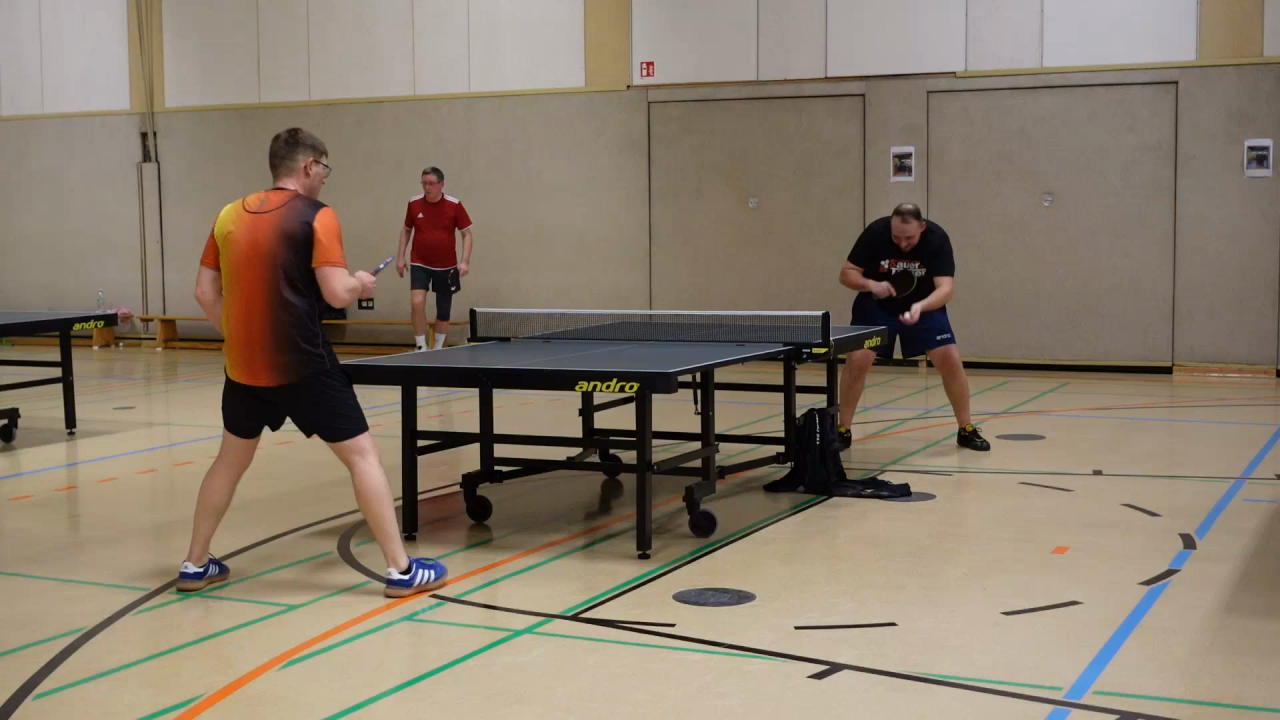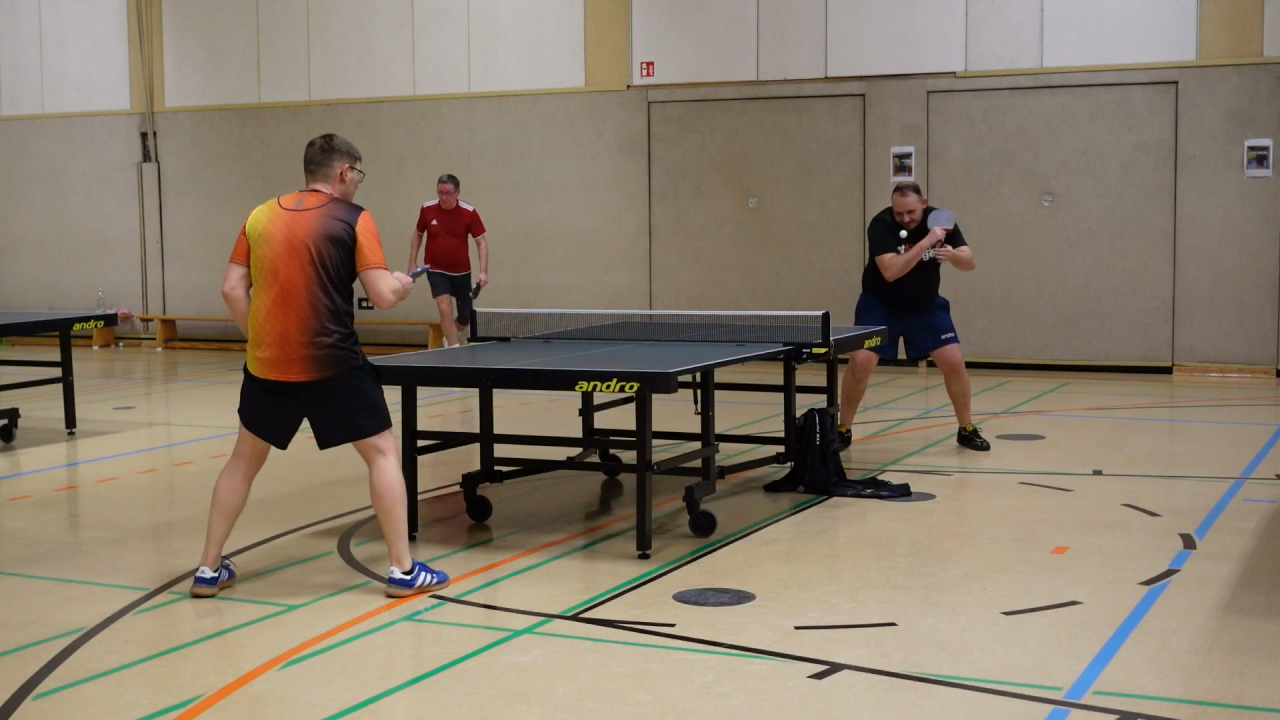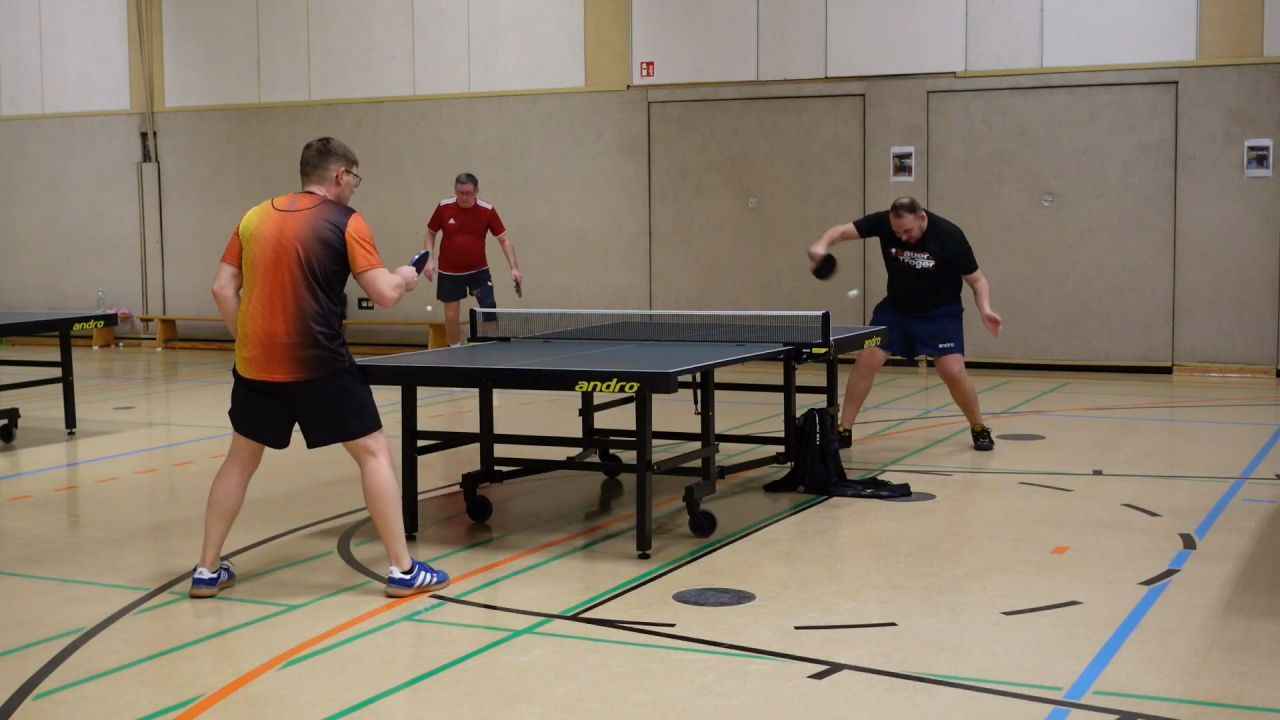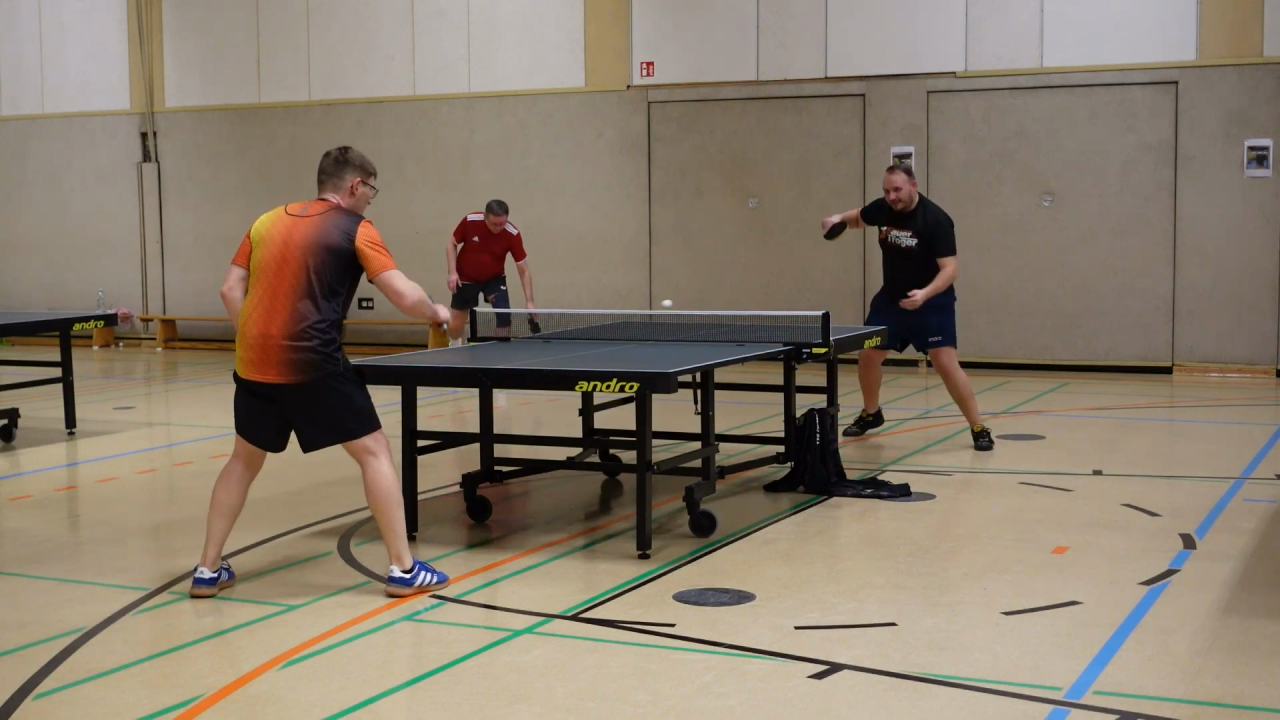
dt=0.3s
person 1, frame 1
left shoulder: (229, 215)
right shoulder: (317, 216)
left elbow: (205, 292)
right elbow: (336, 293)
right wrist: (362, 282)
left hip: (244, 366)
right hip: (302, 364)
left knee: (231, 460)
right knee: (361, 454)
left ankle: (195, 564)
right ankle: (401, 569)
person 1, frame 2
left shoulder: (261, 216)
right shoulder: (353, 219)
left elbow: (233, 289)
right elbow: (384, 295)
right wrist: (402, 283)
left hip: (266, 364)
right hip: (330, 362)
left knee: (244, 460)
right knee: (383, 452)
left ankle: (209, 569)
right ankle: (404, 570)
person 1, frame 3
left shoulder: (254, 217)
right shoulder: (345, 221)
left elbow: (222, 289)
right elbow: (385, 294)
right wrist: (405, 276)
left hip: (255, 365)
right hip: (318, 363)
left knee: (240, 460)
right knee: (374, 453)
left ankle: (207, 570)
right ankle: (402, 569)
person 1, frame 4
left shoulder: (267, 221)
right shoulder: (355, 228)
left elbow: (231, 289)
right elbow: (405, 297)
right wrist: (435, 310)
left hip: (254, 365)
right hip: (313, 365)
left knee: (243, 462)
right knee: (375, 453)
left ankle: (208, 569)
right ankle: (403, 569)
person 2, frame 1
left shoulder: (937, 239)
right shoulder: (875, 234)
left elbow: (945, 288)
right elbow: (847, 274)
left wrist: (920, 307)
right wrist: (869, 284)
left hip: (922, 308)
right hip: (877, 305)
left knee: (951, 361)
right knee: (857, 359)
left ankle: (967, 430)
right ankle: (842, 431)
person 2, frame 2
right shoulder: (881, 224)
left elbow: (969, 263)
right elbow: (891, 272)
left wrist: (951, 254)
right wrist: (925, 243)
left hip: (926, 306)
right hip: (880, 305)
left knee: (954, 362)
right knee: (861, 361)
left ankle: (967, 430)
right ankle: (843, 430)
person 2, frame 3
left shoulder: (949, 236)
right shoulder: (885, 223)
left elbow: (976, 279)
right elbow: (845, 229)
left wrist: (986, 310)
right wrist: (822, 245)
left hip: (941, 313)
right hip: (896, 309)
left knee: (953, 371)
right knee: (866, 361)
left ankle: (980, 429)
right ankle: (843, 430)
person 2, frame 4
left shoulder: (936, 219)
right shoulder: (883, 208)
left elbow: (949, 269)
right elbow: (857, 219)
left wrist: (925, 294)
right wrist: (838, 218)
left hip: (932, 302)
right hip: (891, 299)
left knee: (946, 364)
right knee: (868, 355)
left ankle: (979, 428)
right ankle: (871, 413)
person 3, frame 1
left shoulder: (455, 205)
right shoulder: (414, 204)
left elbow: (467, 234)
right elbow: (406, 230)
left wrist: (465, 261)
right wrist: (401, 257)
left hip: (446, 266)
right hip: (420, 264)
left knee: (444, 310)
right knee: (417, 304)
left ankle: (437, 349)
right ankle: (420, 346)
person 3, frame 2
left shoulder: (469, 212)
right shoulder: (427, 209)
left elbow: (481, 242)
right elbow: (418, 235)
left wrist: (483, 271)
right wrist: (412, 262)
left hip: (462, 272)
right hip: (436, 270)
left knee: (465, 316)
right knee: (445, 310)
left ankle: (449, 343)
person 3, frame 3
left shoulder: (488, 211)
right shoulder: (443, 207)
left elbow: (504, 239)
right elbow: (430, 233)
left wrist: (514, 267)
right wrist: (430, 259)
left hip: (479, 270)
right hip: (449, 271)
left knee: (489, 308)
right knee: (451, 316)
person 3, frame 4
left shoulder: (513, 235)
right shoulder: (470, 221)
left elbow: (523, 269)
right elbow: (452, 244)
left wrist: (529, 301)
right wrist: (452, 272)
left hip: (494, 278)
right hip: (465, 278)
left knee: (504, 314)
right knee: (456, 323)
